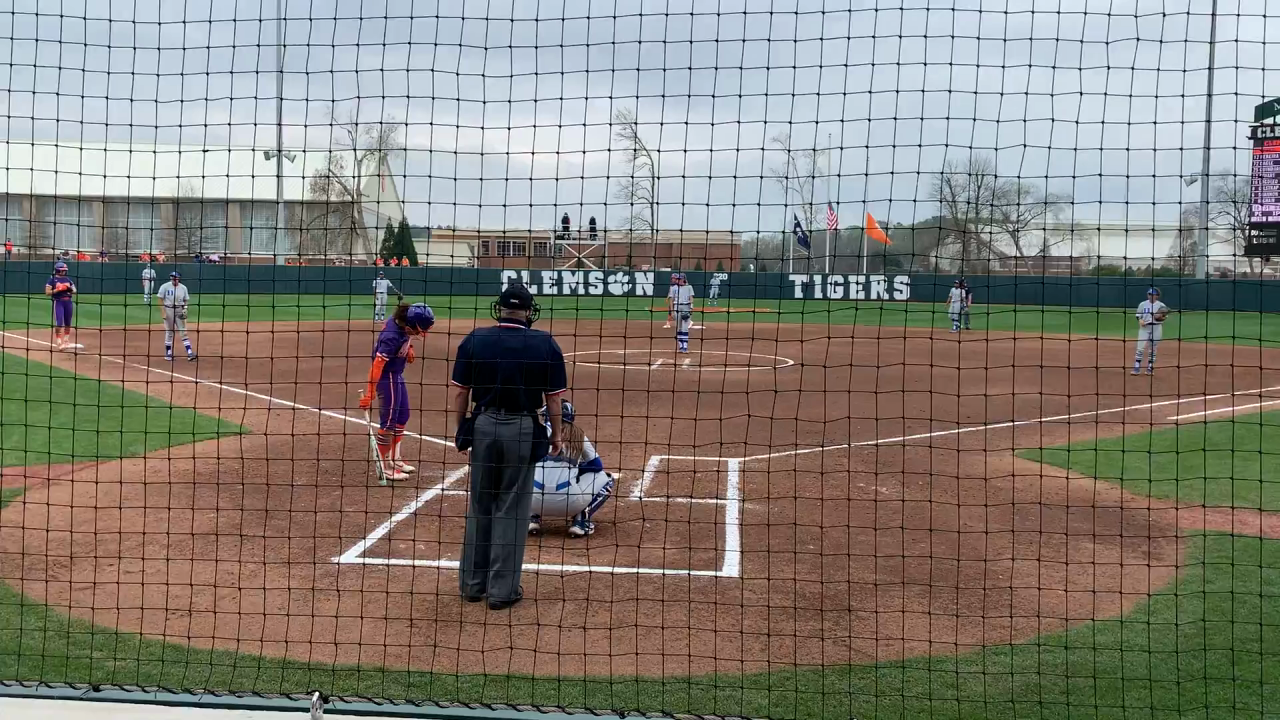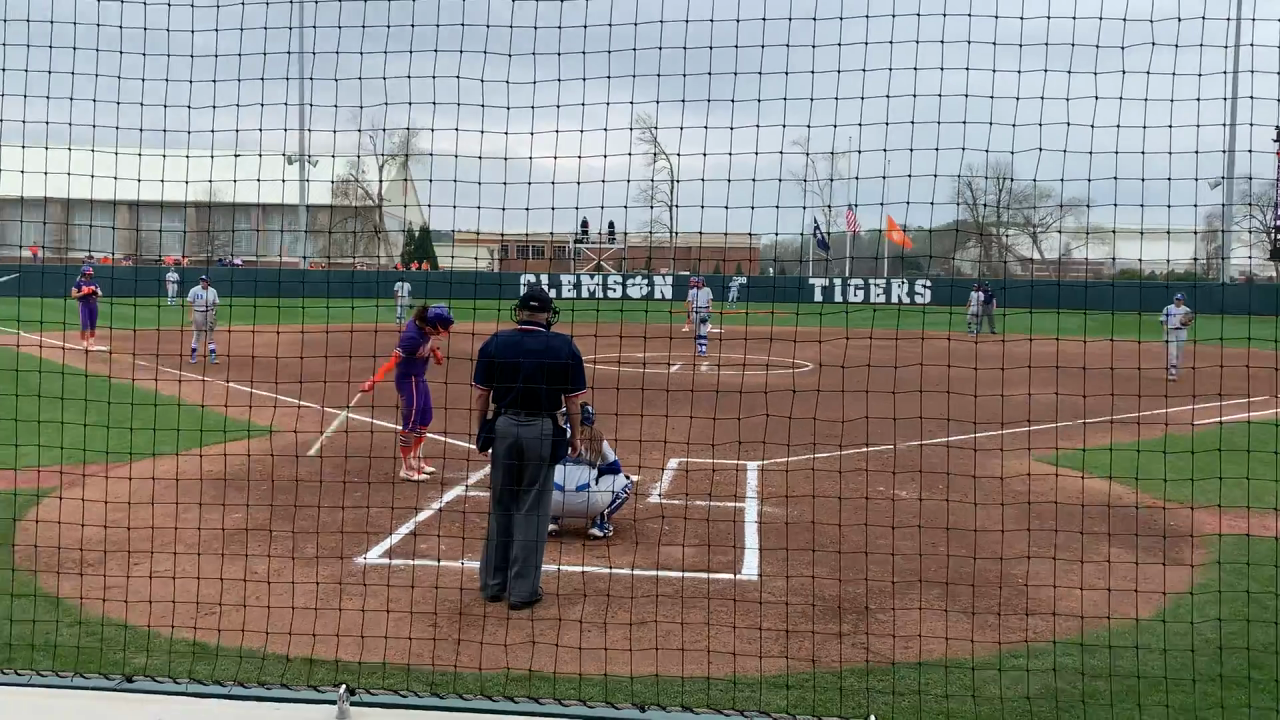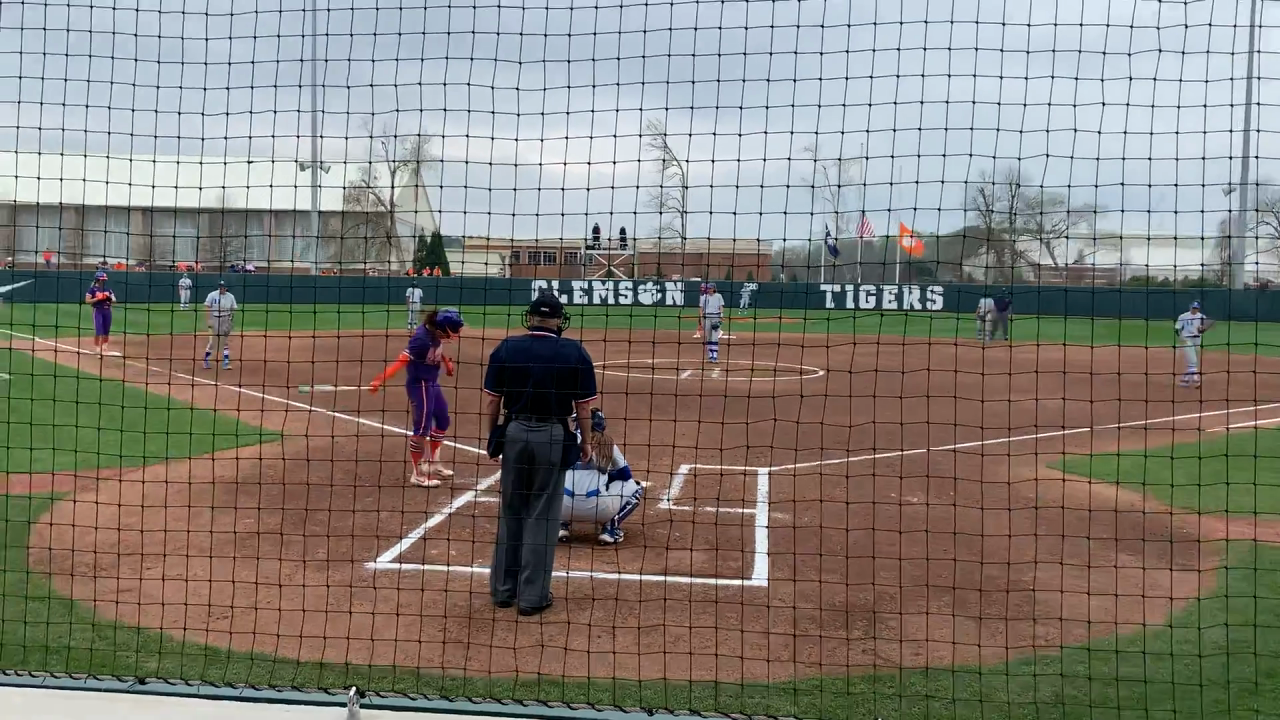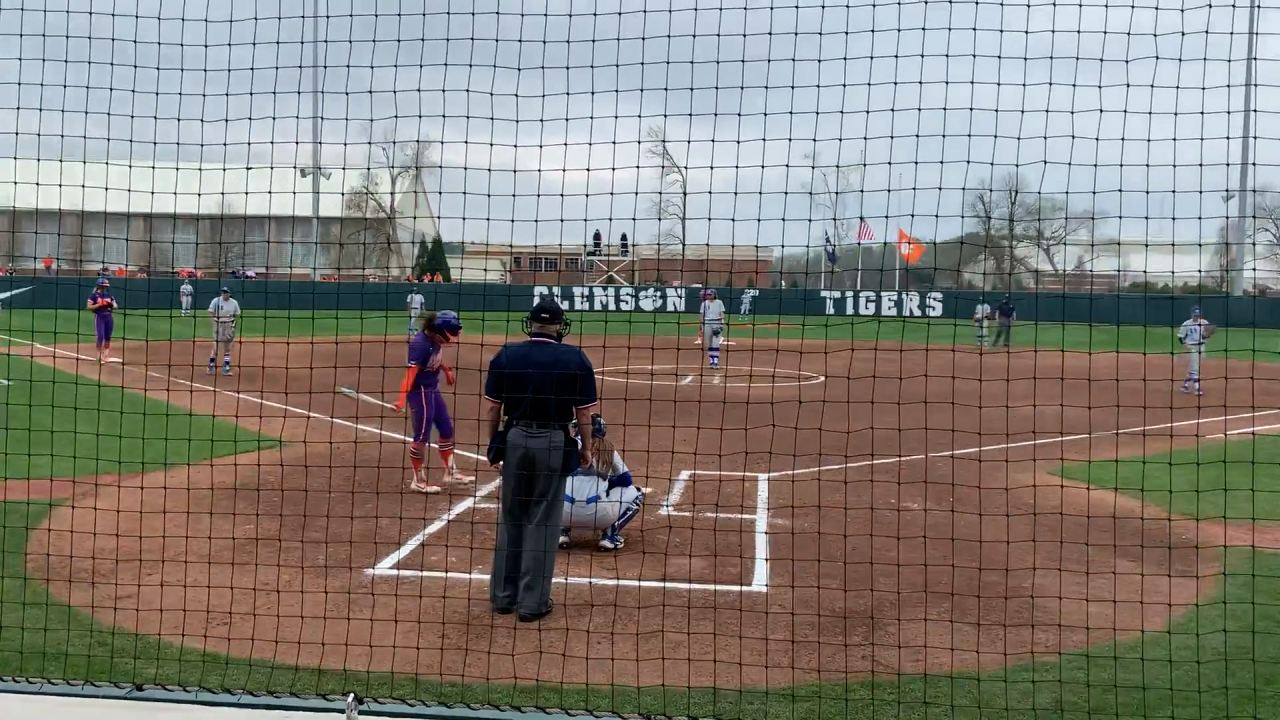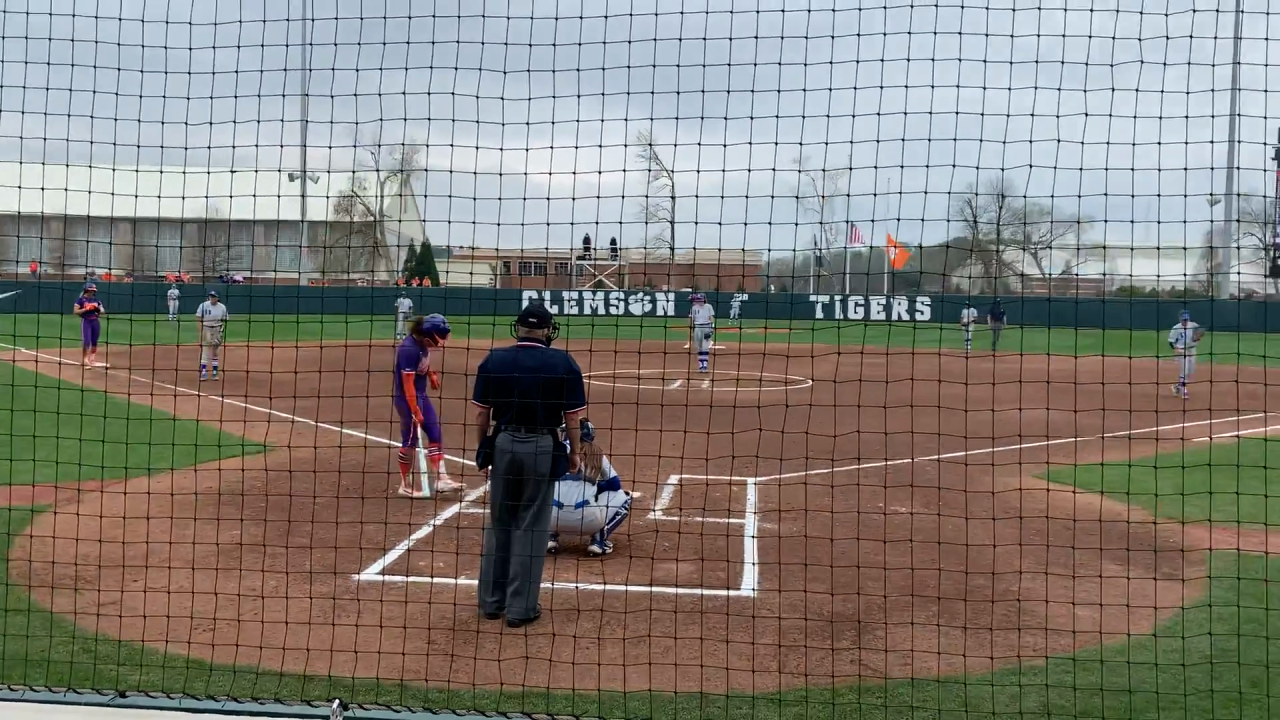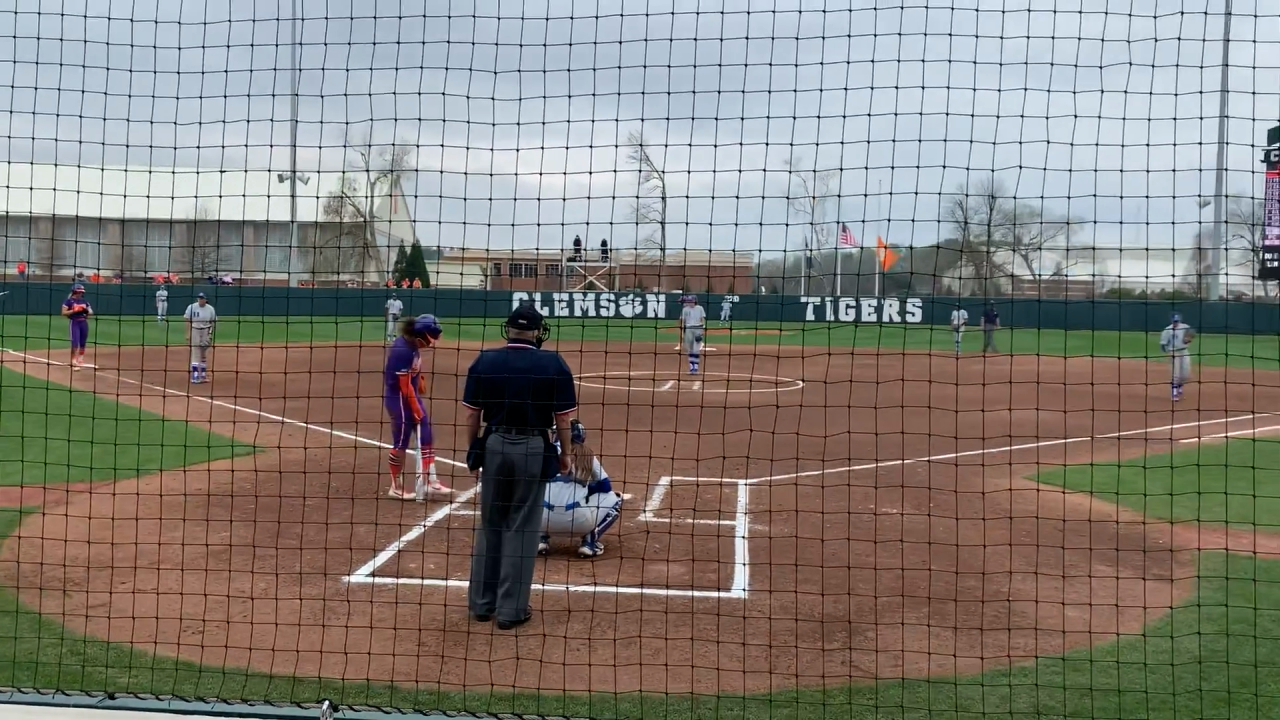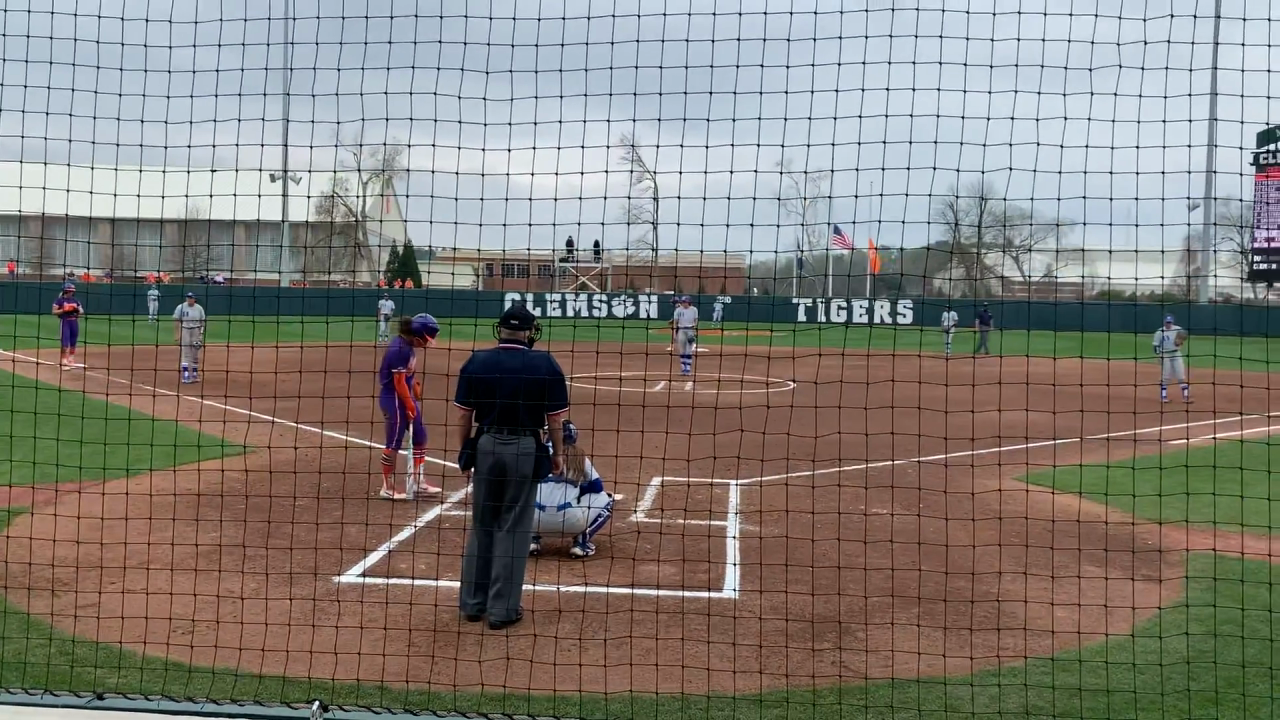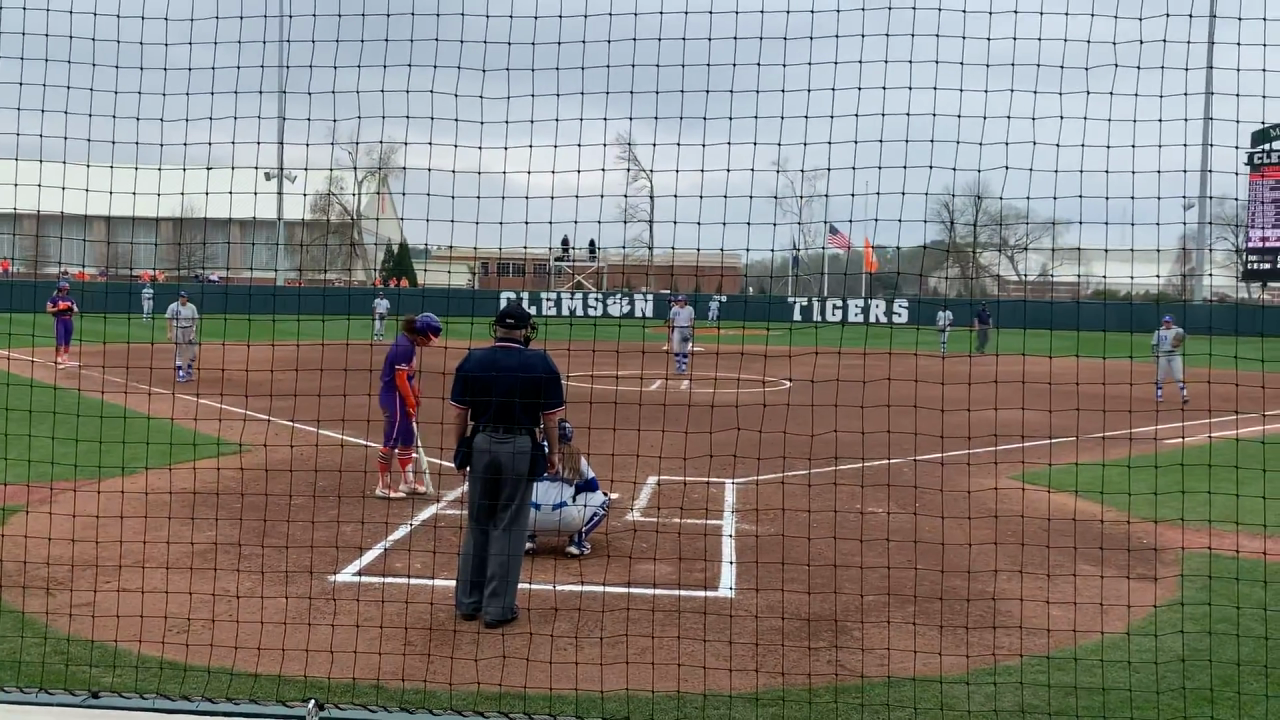
dt=0.2s
person 1, frame 1
left shoulder: (474, 340)
right shoulder: (544, 343)
left elbow: (460, 393)
right elbow: (553, 398)
left wrist: (460, 431)
right wrist: (556, 434)
left hip: (483, 426)
right hip: (522, 429)
left knee: (480, 505)
right knee: (512, 509)
left ankle: (473, 583)
right ankle: (502, 589)
person 1, frame 2
left shoulder: (495, 342)
right shoulder: (563, 346)
left elbow: (481, 395)
right elbow: (572, 400)
left wrist: (480, 433)
right wrist: (575, 436)
left hip: (503, 427)
right hip: (542, 431)
left knee: (500, 505)
right knee: (532, 509)
left ankle: (493, 583)
right ankle: (522, 589)
person 1, frame 3
left shoulder: (506, 348)
right shoulder: (574, 352)
left elbow: (492, 401)
right elbow: (583, 406)
left wrist: (492, 438)
right wrist: (586, 442)
left hip: (514, 433)
right hip: (554, 436)
left knee: (510, 511)
right knee: (543, 514)
left ankle: (503, 588)
right ankle: (533, 595)
person 1, frame 4
left shoulder: (506, 355)
right shoulder: (574, 358)
left elbow: (493, 408)
right elbow: (583, 412)
left wrist: (494, 445)
right wrist: (586, 448)
left hip: (515, 439)
right hip: (554, 443)
left knee: (510, 517)
right knee: (543, 521)
left ankle: (503, 595)
right ankle: (532, 601)
person 1, frame 5
left shoulder: (494, 359)
right shoulder: (562, 362)
left elbow: (481, 413)
right elbow: (572, 416)
left wrist: (482, 450)
right wrist: (574, 452)
left hip: (503, 444)
right hip: (542, 447)
left knee: (499, 522)
right knee: (531, 526)
left ankle: (491, 600)
right ankle: (520, 606)
person 1, frame 6
left shoulder: (484, 361)
right shoulder: (553, 363)
left elbow: (472, 414)
right elbow: (562, 417)
left wrist: (473, 452)
right wrist: (565, 453)
left hip: (494, 445)
right hip: (533, 449)
left knee: (490, 524)
right knee: (522, 527)
left ankle: (482, 602)
right ankle: (511, 608)
person 1, frame 7
left shoulder: (476, 361)
right shoulder: (545, 364)
left elbow: (463, 415)
right elbow: (554, 418)
left wrist: (465, 452)
right wrist: (557, 453)
left hip: (485, 446)
right hip: (525, 449)
left knee: (481, 524)
right knee: (514, 528)
left ankle: (473, 602)
right ankle: (502, 609)
person 1, frame 8
left shoulder: (472, 360)
right shoulder: (540, 363)
left elbow: (460, 413)
right elbow: (550, 417)
left wrist: (461, 450)
right wrist: (553, 452)
left hip: (481, 445)
right hip: (521, 448)
left knee: (476, 523)
right knee: (509, 527)
left ankle: (468, 601)
right ankle: (498, 607)
person 2, frame 1
left shoulder: (401, 322)
right shoulder: (392, 336)
right elbow: (377, 365)
left wrist: (409, 351)
right wrist: (369, 393)
left hip: (395, 375)
right hip: (387, 377)
left knee: (402, 416)
right knee: (389, 421)
left ankle: (394, 458)
right ankle: (385, 467)
person 2, frame 2
left shoulder: (424, 326)
right shoulder: (412, 336)
right elbow: (393, 360)
left wrist: (434, 350)
right wrist: (374, 380)
left hip: (419, 377)
right hip: (409, 380)
left knee: (426, 417)
right knee: (411, 423)
left ankle: (415, 460)
right ankle: (407, 468)
person 2, frame 3
left shoulder: (434, 332)
right shoulder: (421, 339)
right elbow: (401, 361)
left wrist: (446, 360)
right wrist: (380, 380)
left hip: (432, 382)
right hip: (419, 385)
left knee: (443, 421)
right knee: (421, 429)
left ankle: (433, 464)
right ankle: (418, 474)
person 2, frame 4
left shoulder: (434, 339)
right shoulder: (420, 344)
right elbow: (410, 373)
left wrist: (446, 369)
right wrist: (401, 399)
left hip: (433, 389)
right hip: (420, 392)
left knee: (447, 430)
right knee: (422, 436)
left ankle: (451, 473)
right ankle: (418, 481)
person 2, frame 5
left shoulder: (422, 343)
right shoulder: (410, 349)
right elbow: (408, 384)
left wrist: (432, 373)
right wrist: (415, 411)
left hip: (421, 393)
right hip: (408, 398)
left knee: (435, 436)
right knee: (410, 441)
left ankle: (442, 479)
right ankle: (406, 486)
person 2, frame 6
left shoulder: (413, 344)
right shoulder: (403, 350)
right elbow: (404, 385)
left wrist: (420, 379)
right wrist: (416, 408)
left hip: (412, 396)
right hip: (399, 399)
left knee: (426, 438)
right knee: (401, 443)
left ankle: (431, 482)
right ankle: (396, 487)
person 2, frame 7
left shoulder: (407, 344)
right shoulder: (400, 348)
right elbow: (399, 382)
left wrist: (415, 385)
right wrist: (410, 406)
left hip: (406, 397)
right hip: (394, 398)
left knee: (420, 438)
right knee: (394, 443)
left ankle: (418, 483)
right ankle: (387, 488)
person 2, frame 8
left shoulder: (409, 342)
right shoulder: (404, 346)
right elbow: (400, 379)
left wrist: (415, 393)
right wrist: (410, 403)
left hip: (402, 396)
right hip: (394, 397)
left knee: (408, 440)
right knee: (391, 441)
left ankle: (408, 482)
right ankle: (383, 486)
